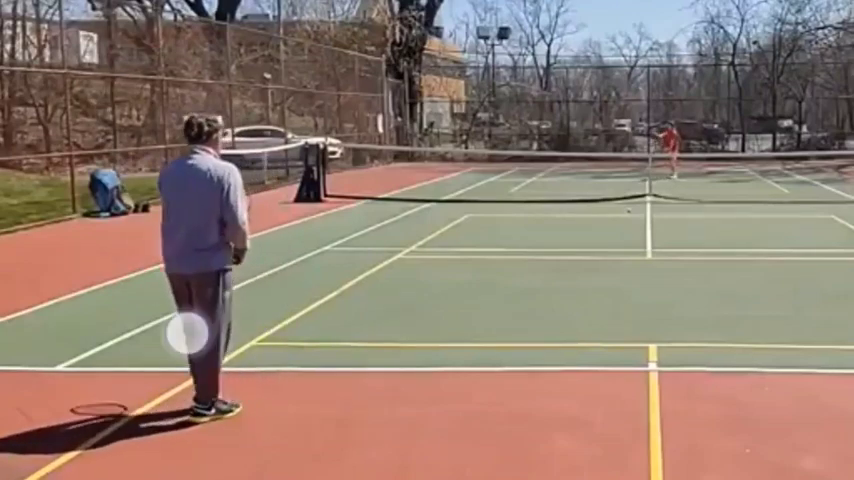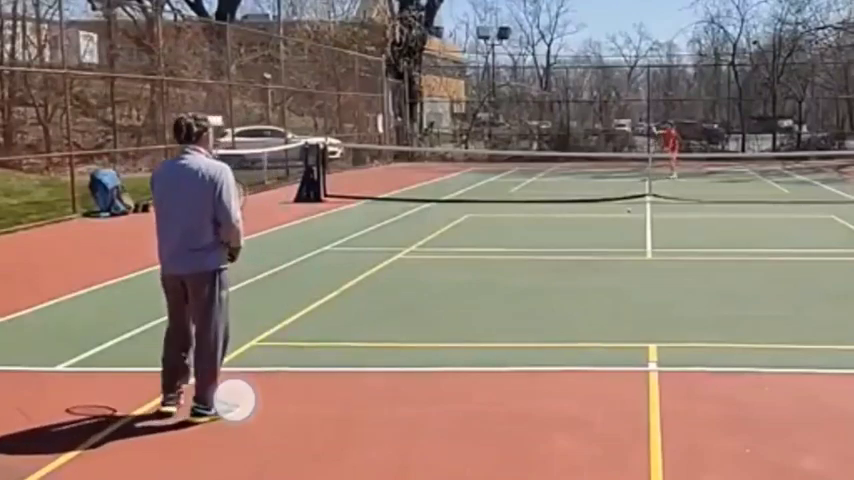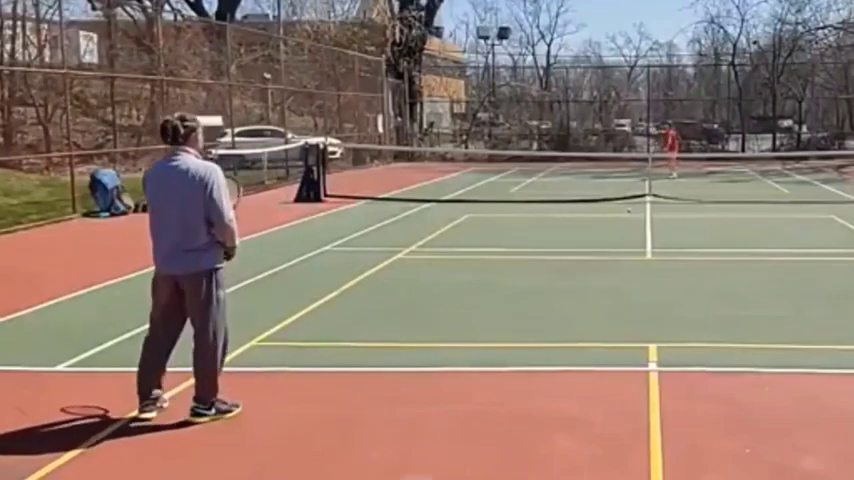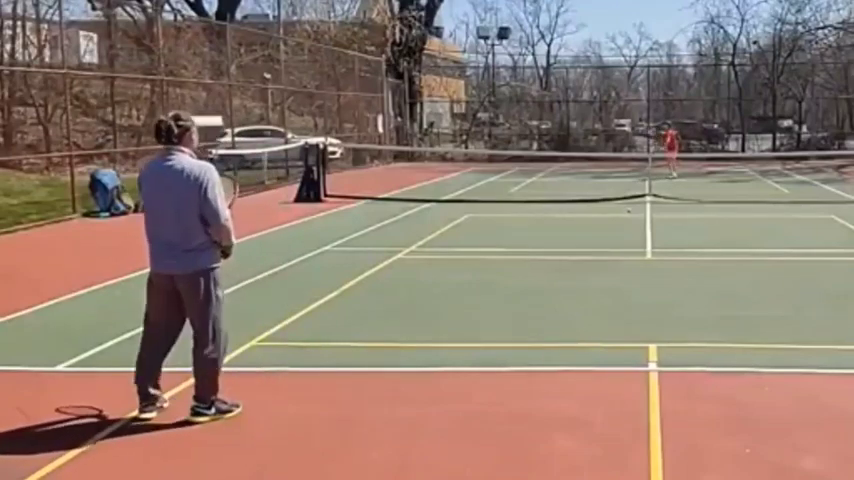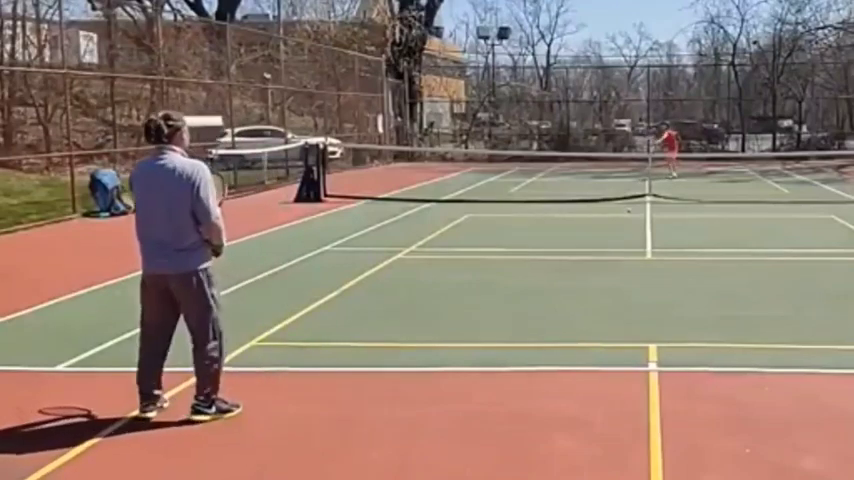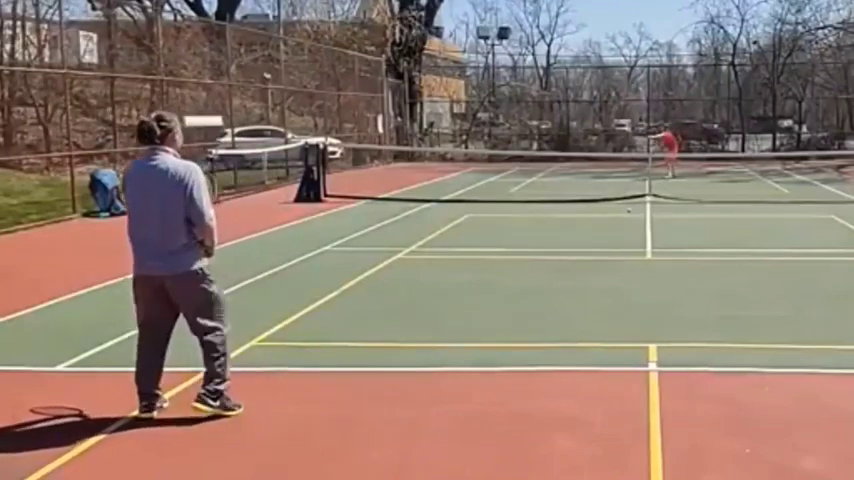
dt=0.1s
person 1, frame 1
left shoulder: (169, 171)
right shoulder: (224, 171)
left elbow: (176, 216)
right elbow: (237, 223)
right wrist: (240, 248)
left hip: (176, 264)
right hip: (211, 263)
right knee: (212, 333)
left ankle: (206, 392)
right ankle: (206, 402)
person 1, frame 2
left shoulder: (162, 172)
right shoulder: (217, 171)
left elbow: (165, 215)
right elbow: (231, 222)
right wrist: (235, 246)
left hip: (171, 265)
right hip: (205, 264)
left knee: (177, 331)
right knee: (210, 335)
left ankle: (172, 394)
right ankle: (205, 403)
person 1, frame 3
left shoulder: (152, 173)
right shoulder: (207, 171)
left elbow: (161, 216)
right elbow: (224, 222)
right wrist: (230, 246)
left hip: (165, 266)
right hip: (201, 264)
left knee: (160, 333)
right knee: (209, 335)
left ankle: (148, 397)
right ankle: (205, 403)
person 1, frame 4
left shoulder: (148, 172)
right shoulder: (202, 171)
left elbow: (155, 215)
right elbow: (220, 221)
right wrist: (227, 245)
left hip: (161, 266)
right hip: (197, 266)
left knee: (156, 333)
right knee: (208, 336)
left ankle: (148, 398)
right ankle: (205, 402)
person 1, frame 5
left shoulder: (138, 172)
right shoulder: (194, 169)
left elbow: (147, 215)
right elbow: (211, 221)
right wrist: (217, 244)
left hip: (153, 266)
right hip: (189, 265)
left knee: (153, 334)
right knee: (207, 335)
left ankle: (149, 398)
right ankle: (206, 401)
person 1, frame 6
left shoulder: (132, 173)
right shoulder: (187, 171)
left elbow: (137, 216)
right elbow: (205, 223)
right wrist: (209, 246)
left hip: (145, 268)
right hip: (184, 266)
left knee: (151, 334)
right knee: (213, 325)
left ankle: (148, 398)
right ankle: (213, 392)
